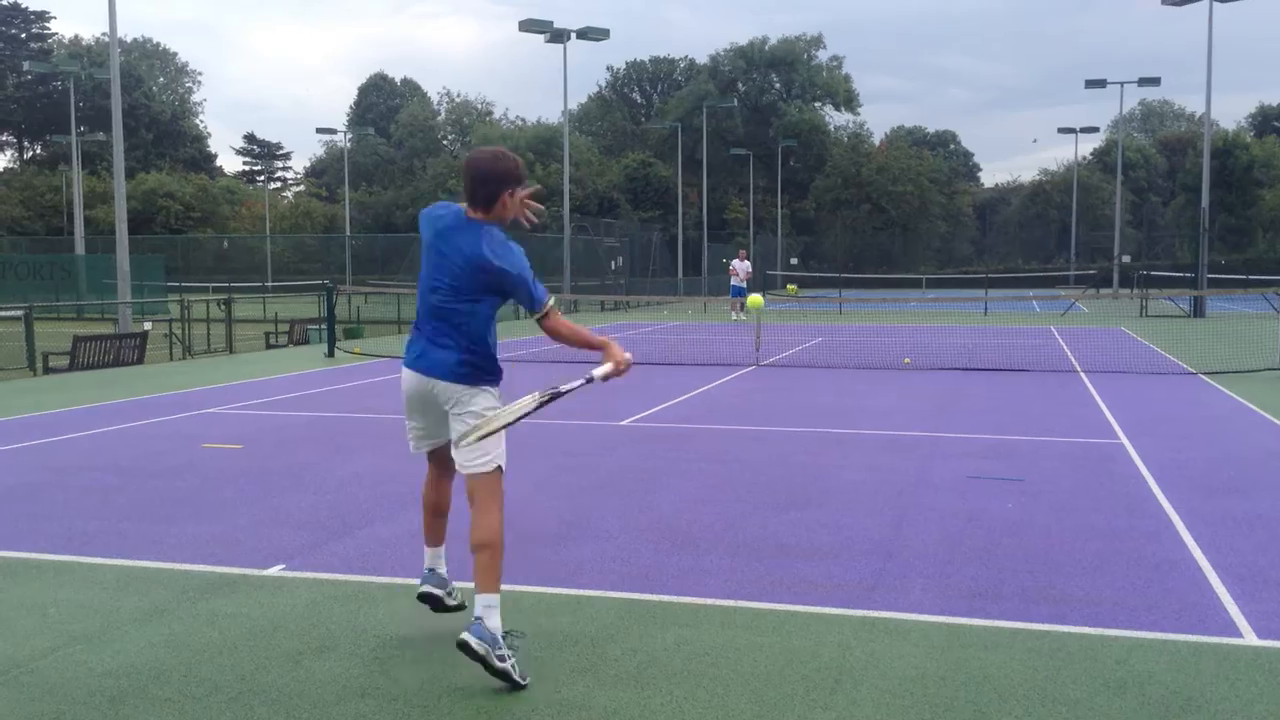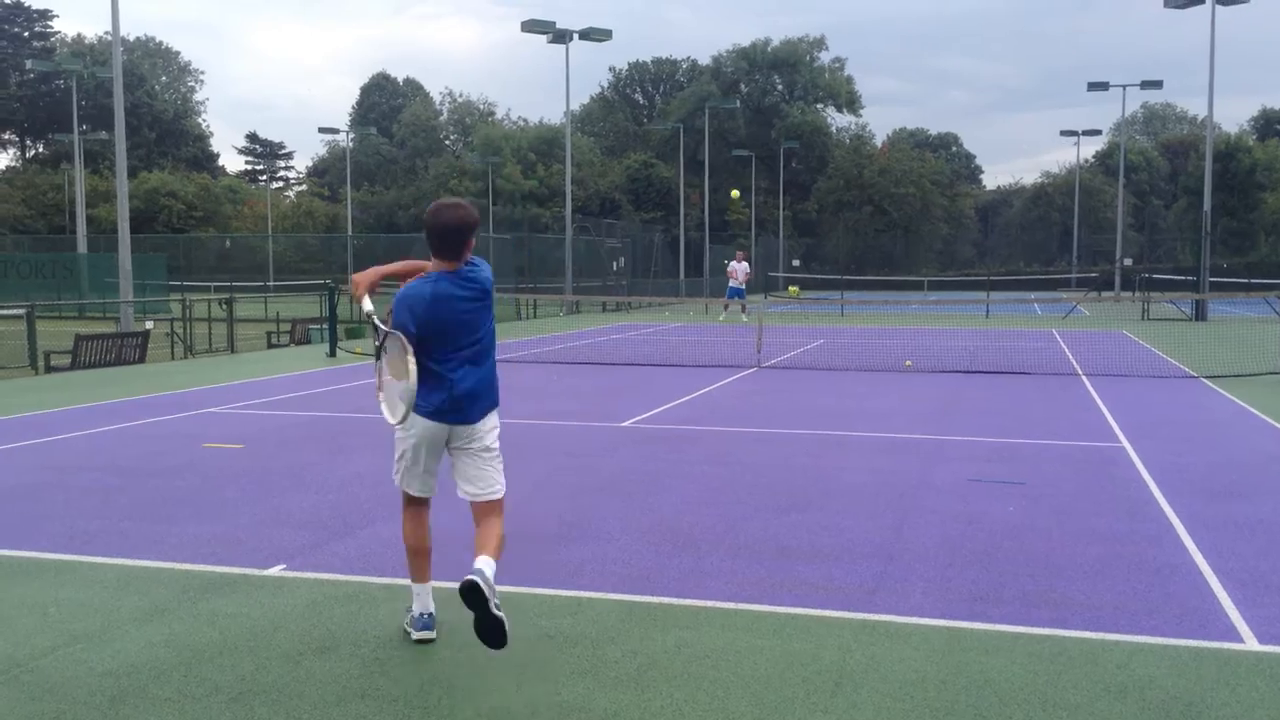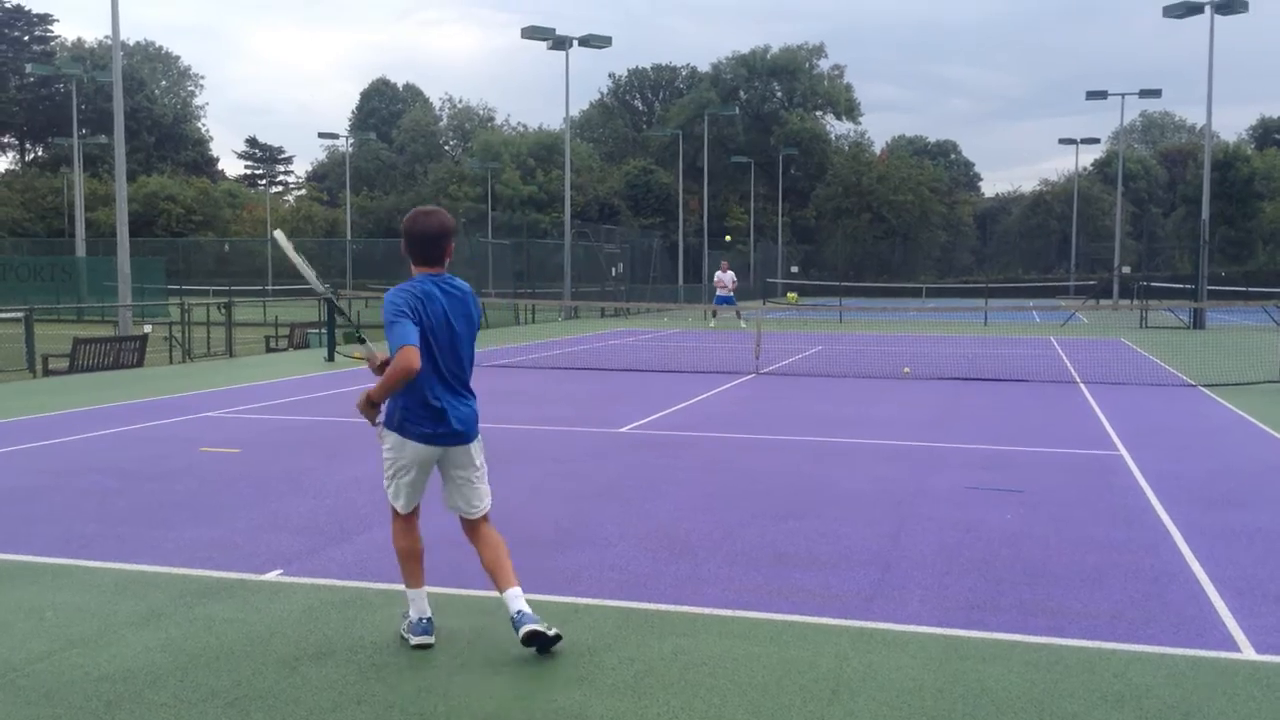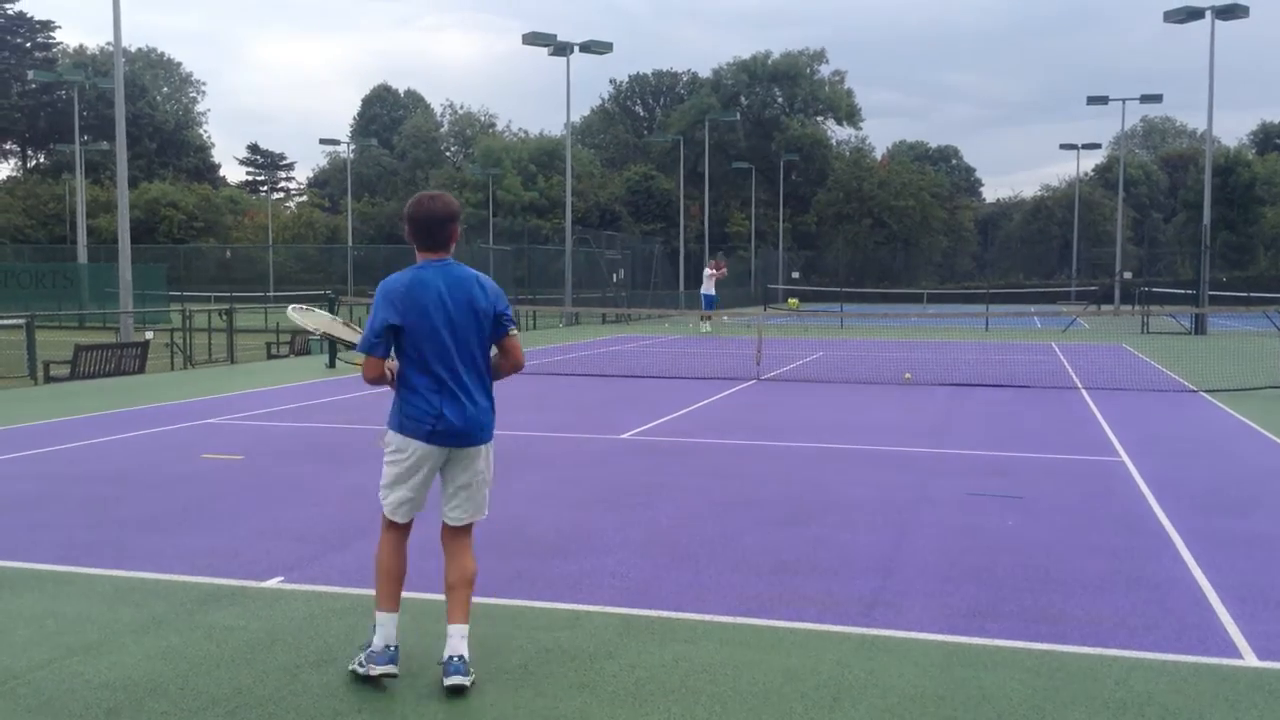
dt=0.3s
person 1, frame 1
left shoulder: (438, 218)
right shoulder: (503, 257)
right elbow: (553, 325)
left wrist: (502, 205)
right wrist: (607, 346)
left hip: (417, 371)
right hip: (466, 380)
left knee: (441, 467)
right knee: (486, 500)
left ankle: (434, 575)
right ankle: (486, 627)
person 1, frame 2
left shoulder: (409, 300)
right shoulder: (481, 274)
right elbow: (431, 265)
right wrist: (376, 273)
left hip: (428, 414)
right hip: (478, 415)
left knee: (415, 506)
right knee: (490, 518)
left ankle: (422, 612)
right ankle: (478, 578)
person 1, frame 3
left shoulder: (400, 299)
right shoulder: (468, 297)
left elbow: (409, 364)
left wrist: (373, 396)
left hip: (411, 431)
right hip: (462, 429)
left knee: (405, 517)
right knee: (479, 525)
left ankle: (420, 616)
right ankle: (522, 614)
person 1, frame 4
left shoulder: (393, 291)
right shoulder: (487, 289)
left elbow: (372, 372)
right elbow: (514, 361)
left hip: (415, 430)
right hip: (473, 430)
left knee: (394, 530)
right knee: (458, 539)
left ankle: (382, 647)
right ankle: (457, 656)
